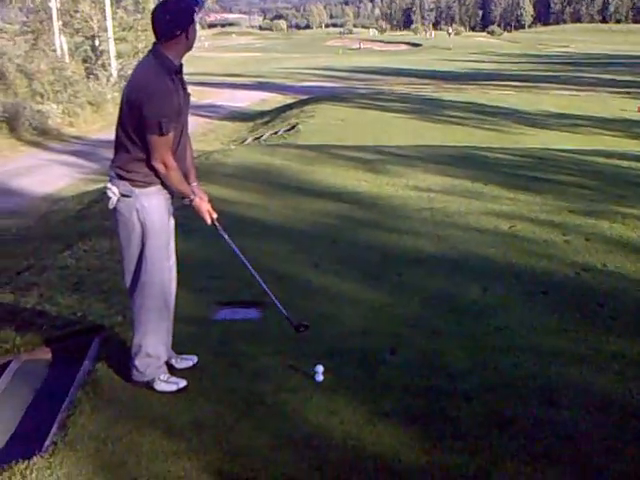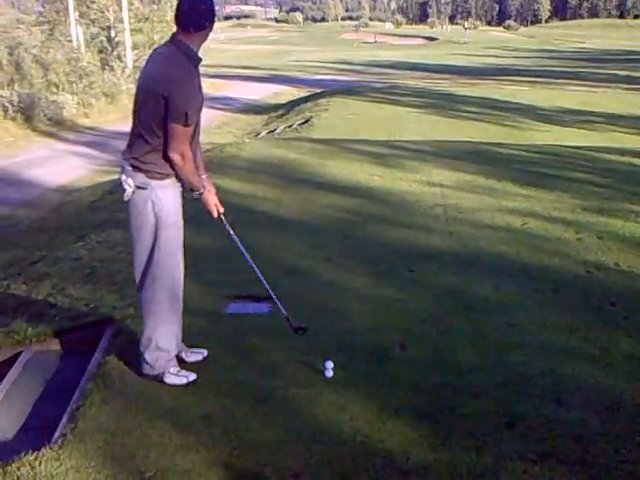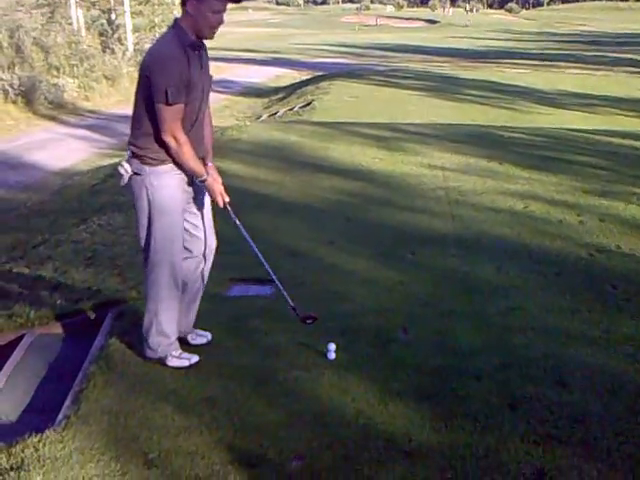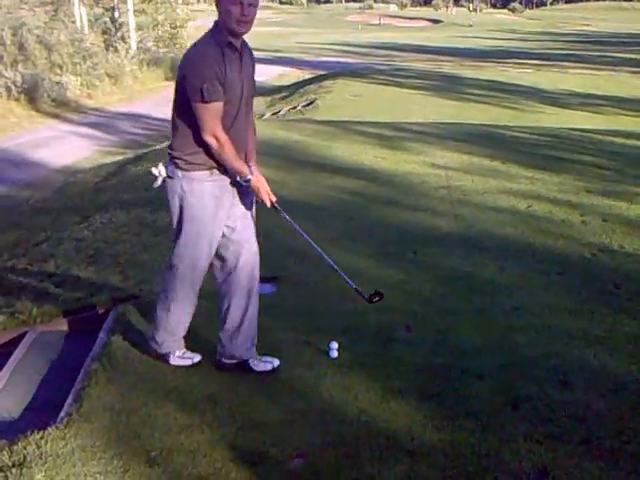
dt=0.5s
person 1, frame 1
left shoulder: (168, 70)
right shoulder: (156, 85)
left elbow: (180, 134)
right elbow: (160, 159)
left wrist: (194, 183)
right wrist: (192, 197)
left hip: (153, 189)
right hip: (141, 192)
left knee: (163, 277)
right knee: (152, 281)
left ankle: (161, 350)
right ankle: (147, 366)
person 1, frame 2
left shoulder: (167, 55)
right shoulder: (183, 77)
right elbow: (177, 152)
left wrist: (204, 177)
right wrist: (201, 191)
left hip: (156, 178)
right hip: (154, 183)
left knee: (169, 270)
right knee: (161, 274)
left ankle: (170, 344)
right ankle: (157, 360)
person 1, frame 3
left shoulder: (198, 50)
right shoulder: (166, 57)
right elbow: (172, 135)
left wrist: (210, 165)
right wrist: (206, 177)
left hip: (189, 168)
right hip: (160, 172)
left knee: (201, 248)
right knee: (166, 262)
left ankle: (180, 323)
right ankle: (161, 343)
person 1, frame 4
left shoulder: (245, 53)
right shoulder: (202, 57)
right elbow: (212, 134)
left wrist: (253, 167)
right wrist: (250, 177)
left hip: (230, 177)
right hip: (198, 179)
left knee: (244, 265)
right knee: (189, 266)
left ankle: (236, 351)
right ankle: (167, 341)
